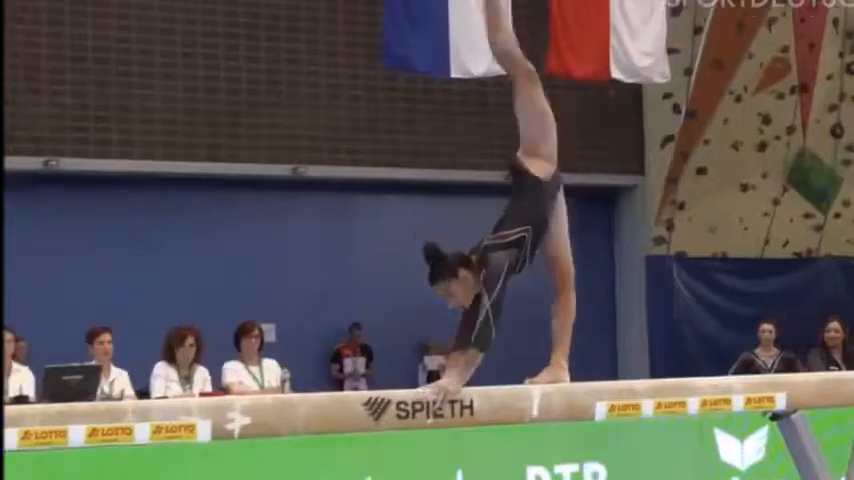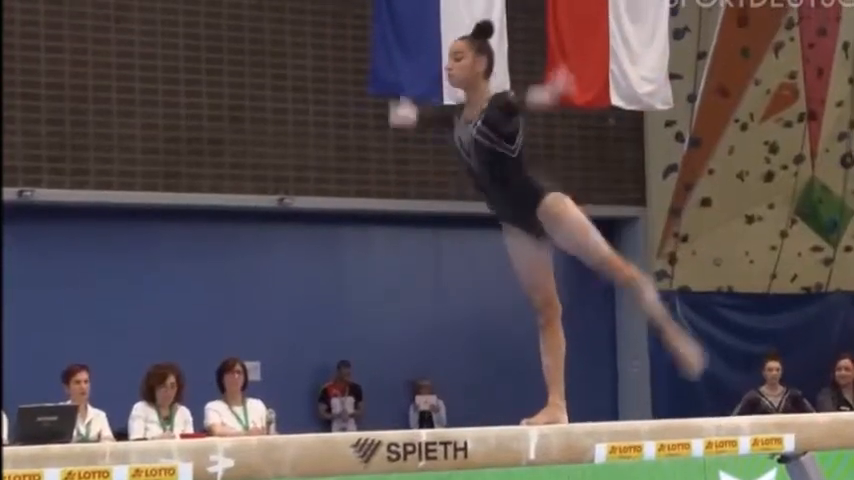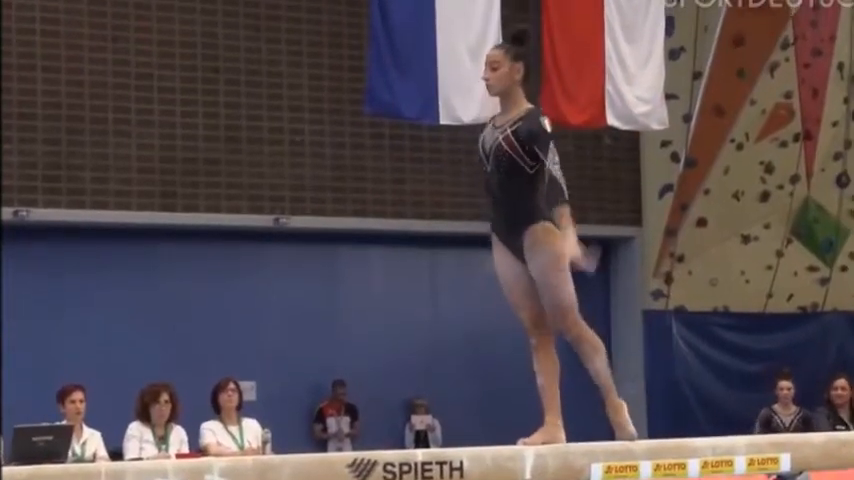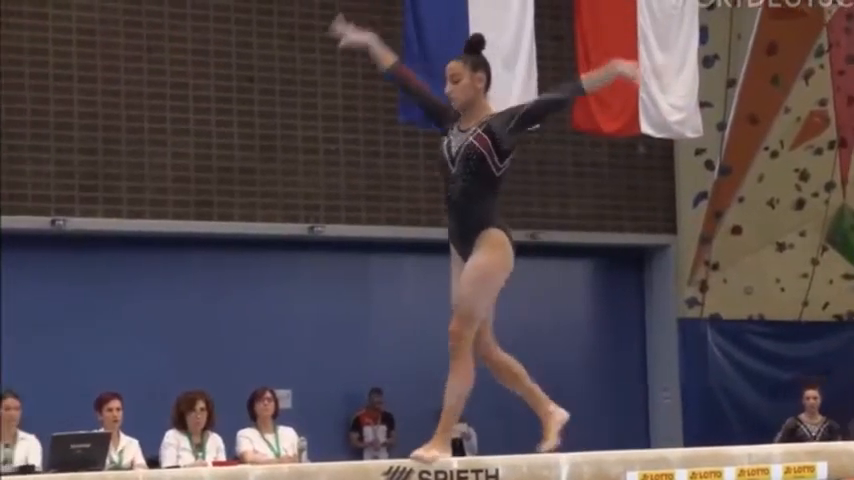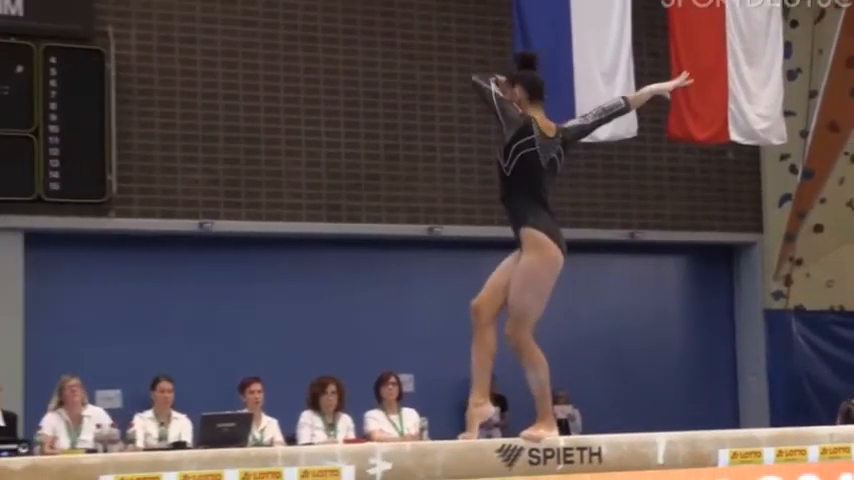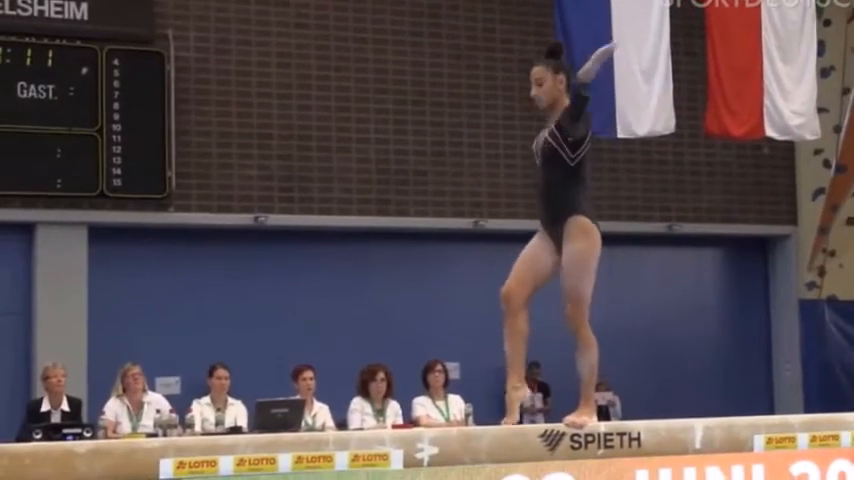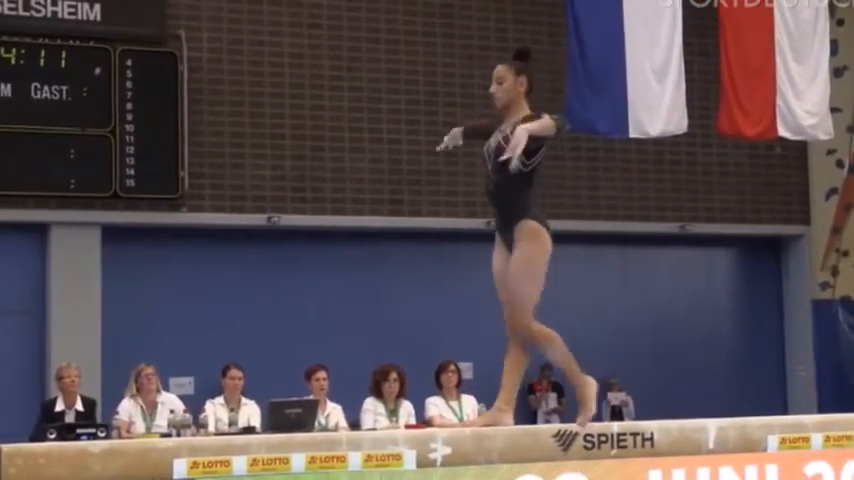
dt=0.7s
person 1, frame 1
left shoulder: (492, 268)
right shoulder: (470, 275)
left elbow: (479, 331)
right elbow: (469, 334)
left wrist: (454, 377)
right wrist: (453, 376)
left hip: (537, 173)
right hip: (539, 187)
right knee: (563, 282)
person 1, frame 2
left shoulder: (500, 106)
right shoulder: (462, 114)
left elbow: (524, 102)
right elbow: (435, 115)
left wrist: (546, 93)
right wrist: (408, 113)
left hip: (543, 204)
right hip: (515, 220)
left knee: (615, 267)
right knee: (545, 309)
left ankle: (673, 333)
right ankle: (556, 405)
person 1, frame 3
left shoulder: (535, 123)
right shoulder: (492, 126)
left elbow: (554, 183)
left wrist: (570, 240)
left hip: (537, 232)
right hip: (503, 236)
left knee: (569, 326)
right knee: (536, 331)
left ankle: (613, 403)
right ankle: (552, 424)
person 1, frame 4
left shoulder: (505, 123)
right shoulder: (450, 124)
left elbow: (559, 97)
right elbow: (407, 82)
left wrist: (611, 70)
right wrist: (369, 41)
left hip: (490, 243)
right hip: (460, 246)
left knee: (459, 337)
right knee: (482, 347)
left ankle: (442, 440)
right ankle: (548, 411)
person 1, frame 5
left shoulder: (519, 124)
right shoulder: (560, 133)
left elbow: (481, 84)
right elbow: (610, 110)
left wrist: (499, 87)
right wrist: (658, 88)
left hip: (539, 242)
right hip: (532, 242)
left knee: (518, 332)
right knee: (481, 310)
left ankle: (546, 420)
right ankle: (480, 400)
person 1, frame 6
left shoulder: (575, 117)
right shoulder: (552, 124)
left elbow: (580, 92)
left wrist: (594, 63)
left hip: (577, 228)
right hip: (549, 230)
left knee: (576, 317)
right knee: (512, 295)
left ankle: (587, 406)
right ankle: (516, 384)
person 1, frame 7
left shoulder: (528, 125)
right shoulder: (501, 127)
left elbow: (555, 123)
right elbow: (483, 129)
left wrist: (524, 130)
right wrist: (458, 133)
left hip: (529, 233)
right hip: (506, 234)
left knee: (523, 323)
right knee: (515, 326)
left ankle: (581, 383)
right ankle: (502, 409)
